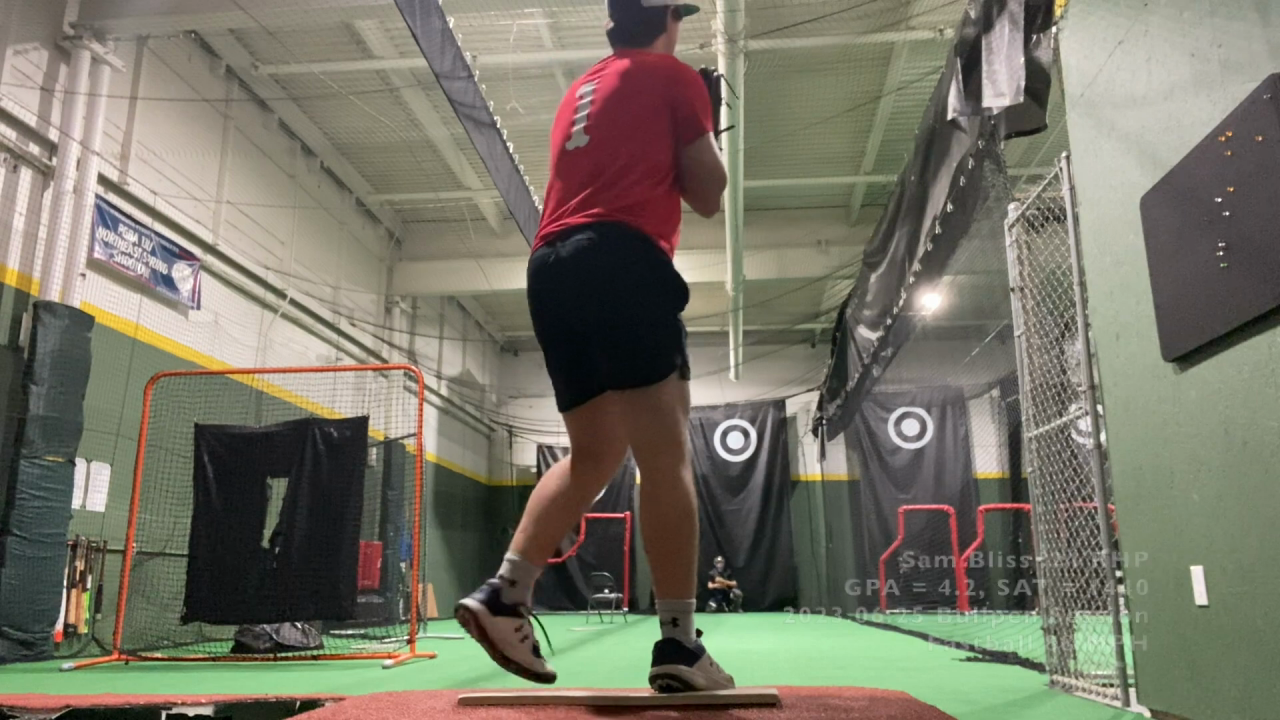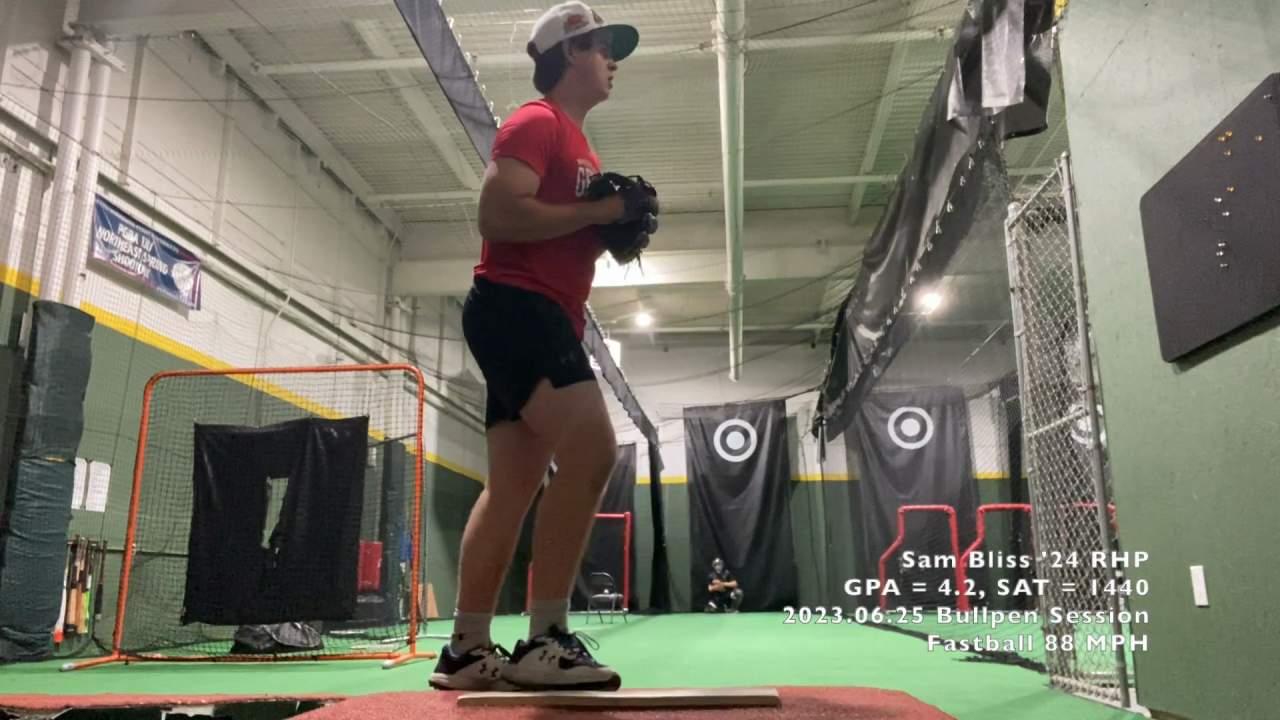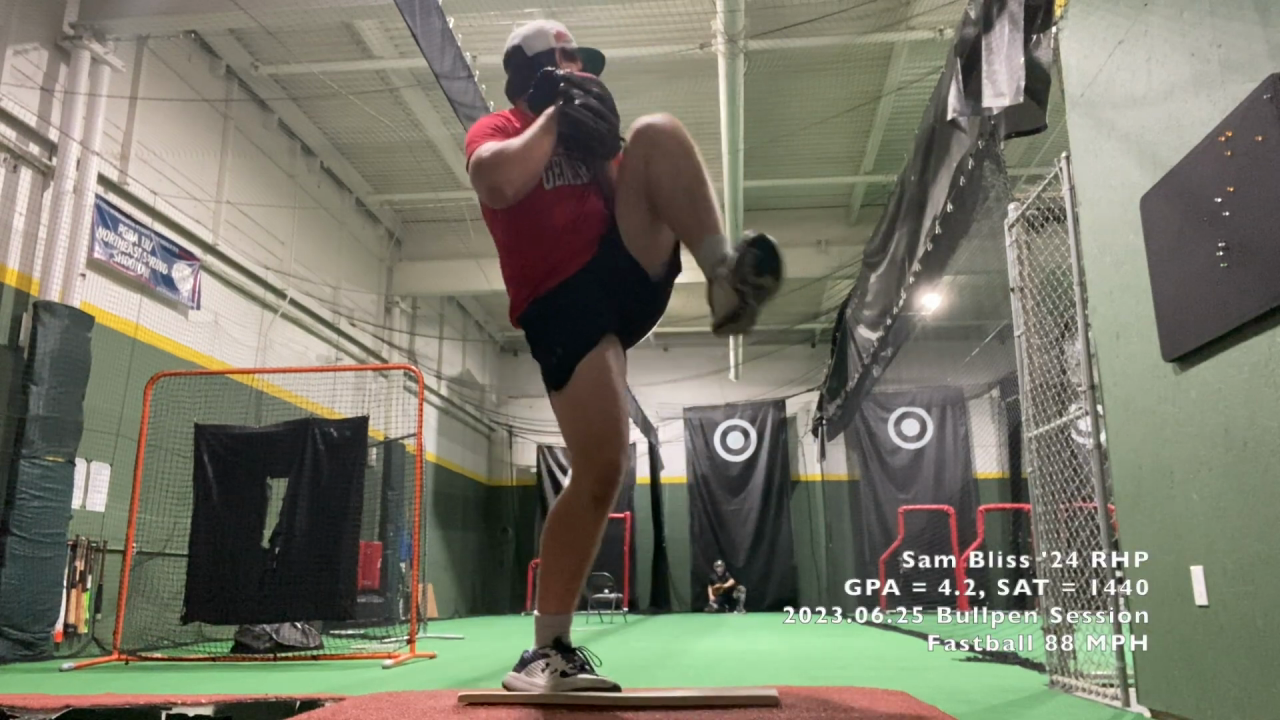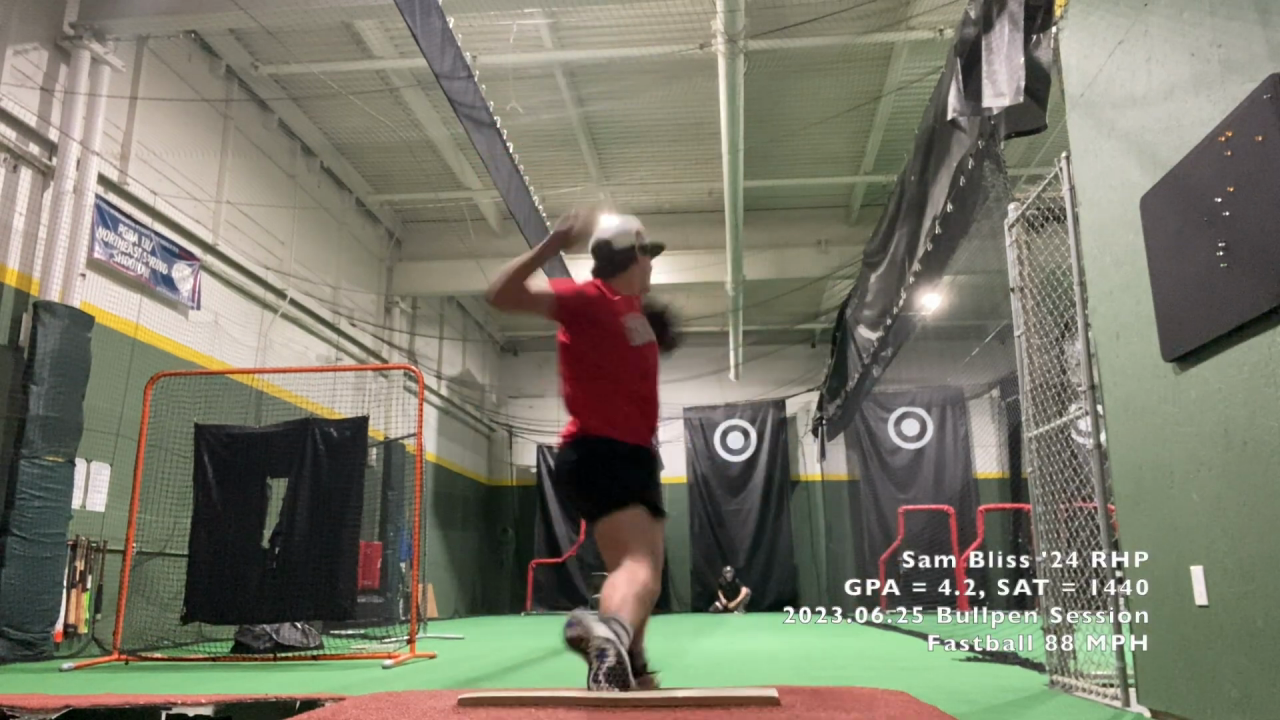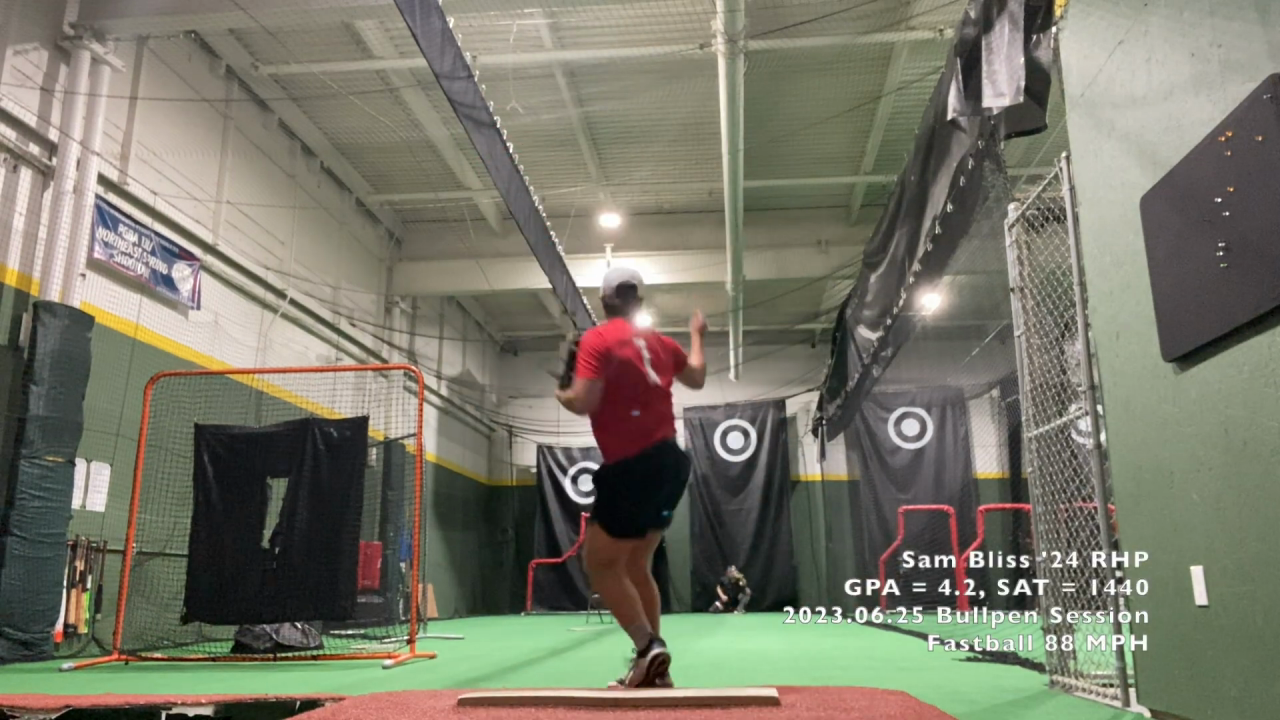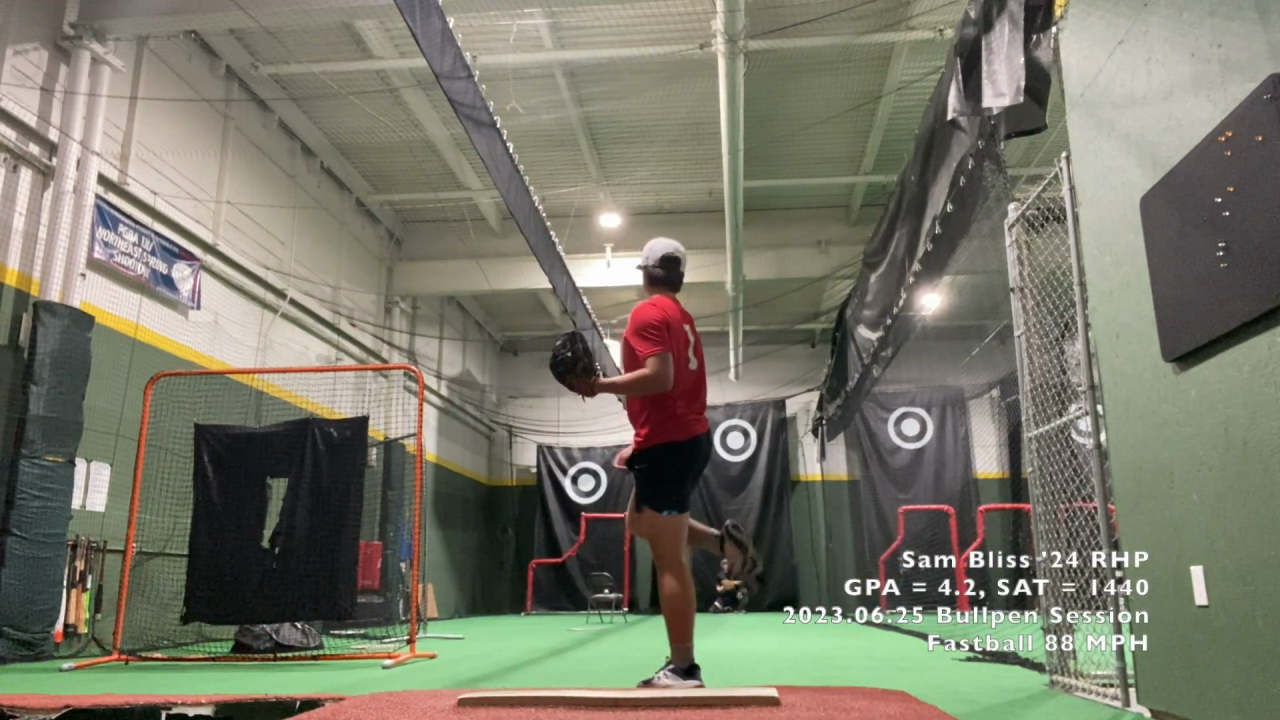
dt=0.7s
person 1, frame 1
left shoulder: (582, 92)
right shoulder: (675, 78)
right elbow: (707, 195)
right wrist: (701, 130)
left hip: (554, 268)
right hip: (622, 266)
left knee: (592, 457)
right knee: (665, 456)
left ankle: (503, 593)
right ankle: (678, 644)
person 1, frame 2
left shoulder: (574, 143)
right shoulder: (536, 123)
right elbow: (497, 218)
left wrist: (610, 229)
right wrist: (597, 211)
left hip: (541, 320)
right hip: (515, 310)
left knee: (511, 487)
right knee: (591, 452)
left ankle: (466, 650)
right ankle: (544, 637)
person 1, frame 3
right shoulder: (493, 132)
left elbow: (627, 199)
right elbow: (503, 180)
left wrist: (603, 153)
right wrist: (553, 114)
left hip: (625, 275)
right hip: (562, 305)
left knee: (659, 131)
right knee: (601, 462)
left ankle: (728, 277)
right ankle: (547, 653)
person 1, frame 4
left shoulder: (622, 308)
right shoulder: (591, 299)
right elbow: (501, 297)
right wrist: (546, 248)
left hip: (604, 456)
right hip: (606, 455)
left knee: (638, 552)
right knee: (641, 566)
left ankle: (631, 658)
right ankle: (610, 633)
person 1, frame 5
left shoulder: (597, 341)
right shoulder: (659, 342)
left elbow: (583, 400)
right elbow: (697, 377)
left wrist: (564, 397)
right wrist: (698, 334)
left hip: (632, 468)
right hip: (672, 463)
left knee: (603, 568)
right knee: (636, 568)
left ankle: (649, 647)
right ankle: (652, 665)
person 1, frame 6
left shoulder: (647, 313)
right shoulder: (683, 318)
left elbow: (659, 378)
left wrist: (599, 385)
right wrist: (639, 445)
left hip: (667, 445)
right hip: (690, 438)
left knee: (669, 560)
right knee: (642, 522)
left ankle: (683, 668)
right ankle: (723, 541)
